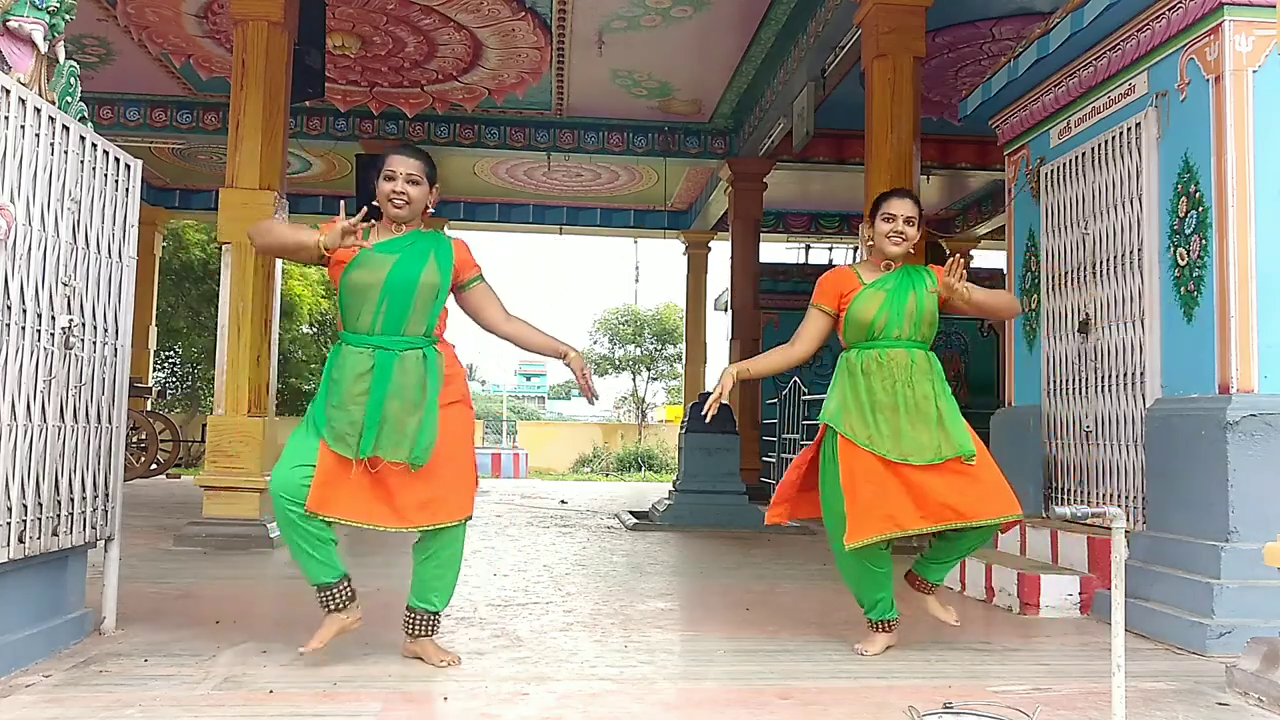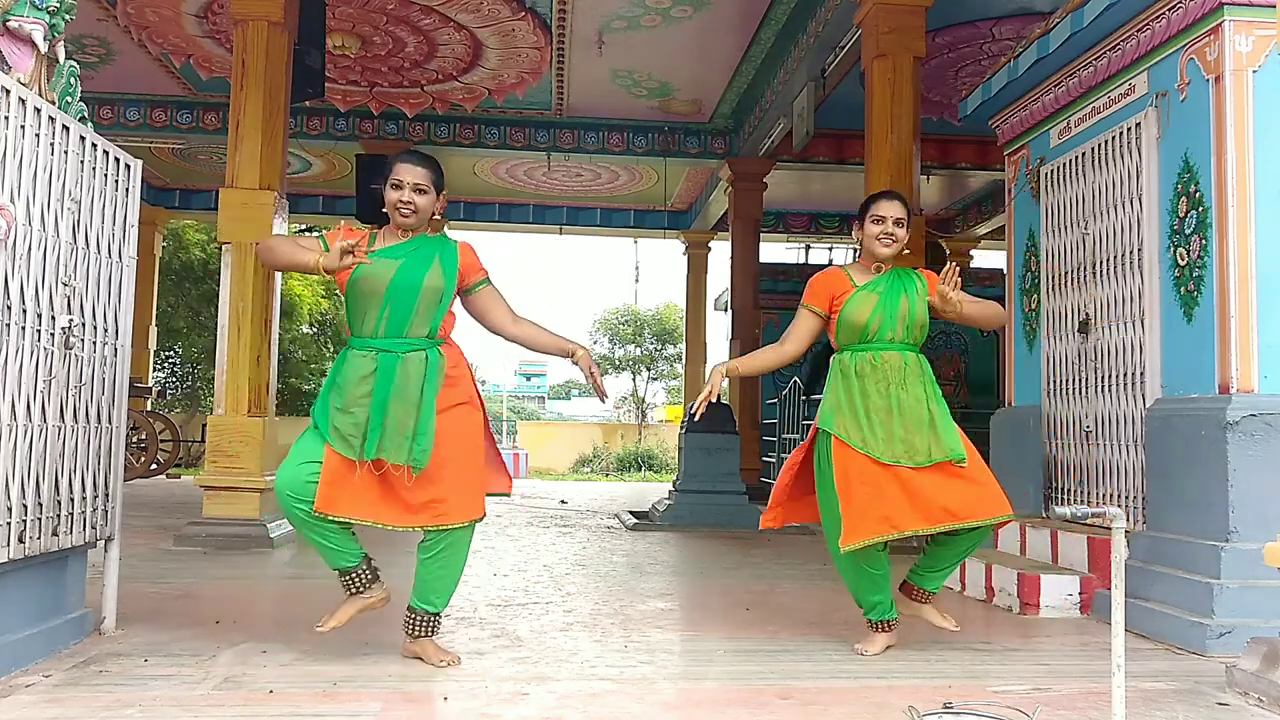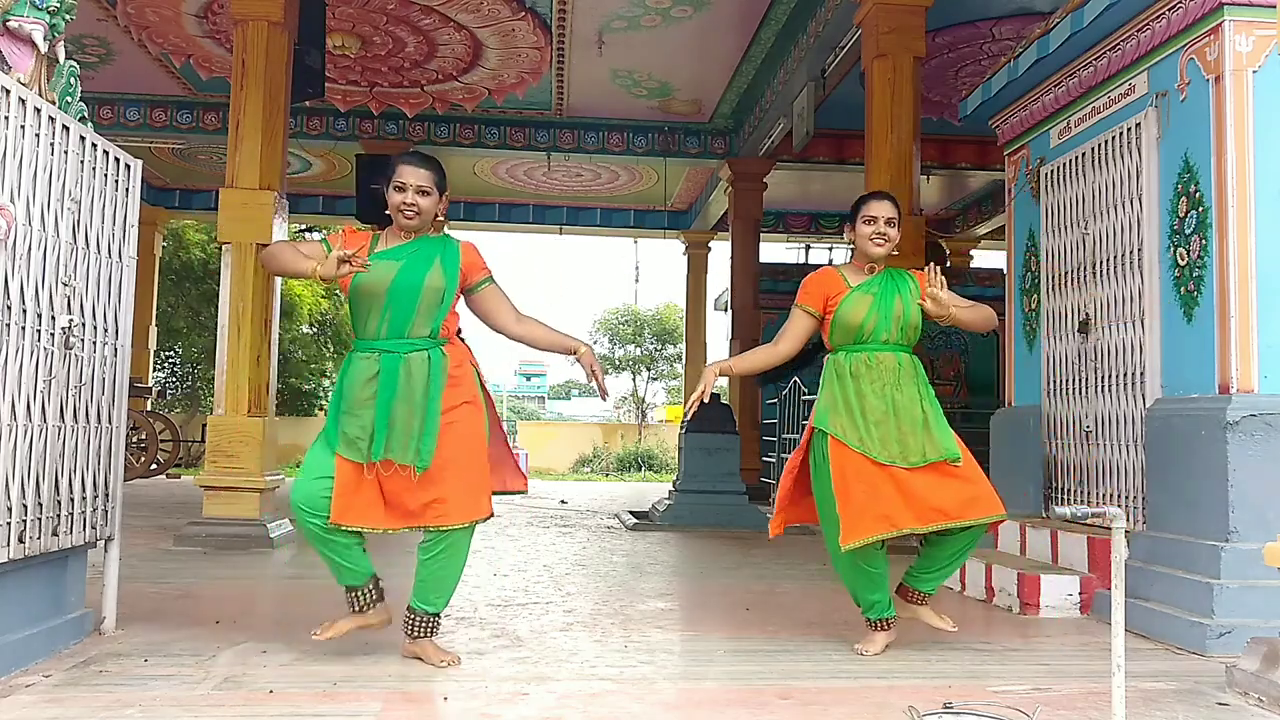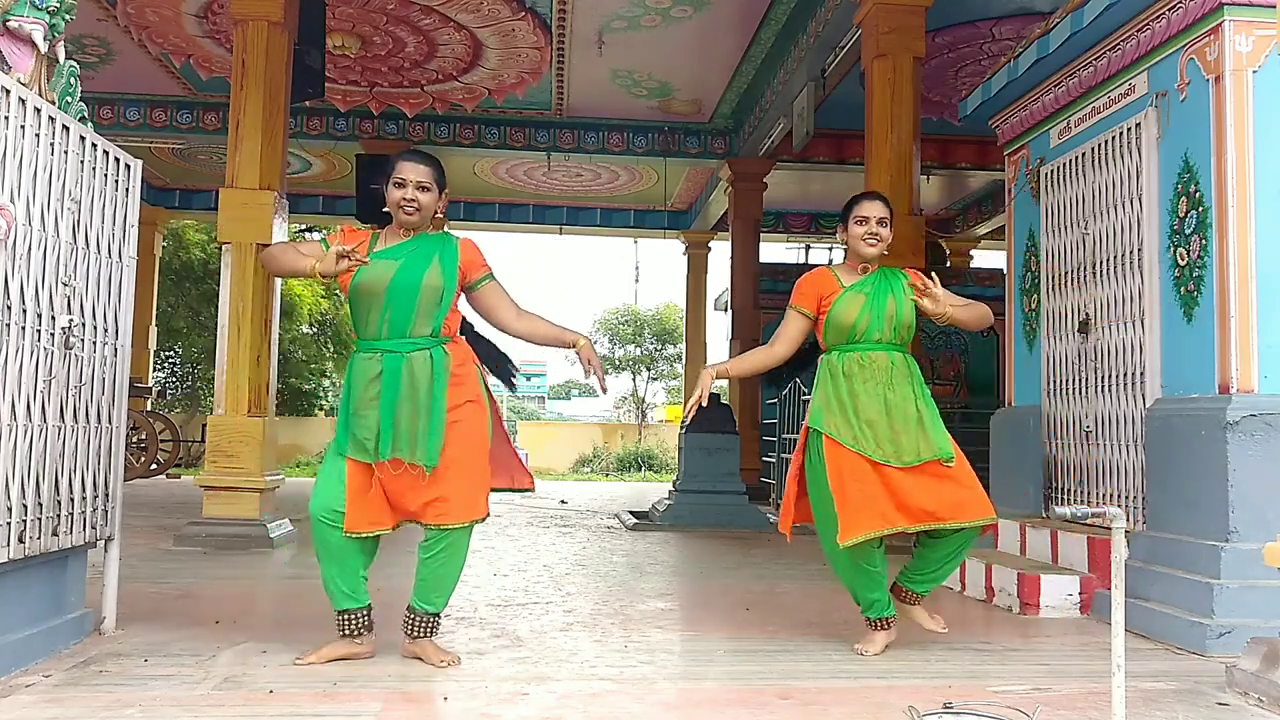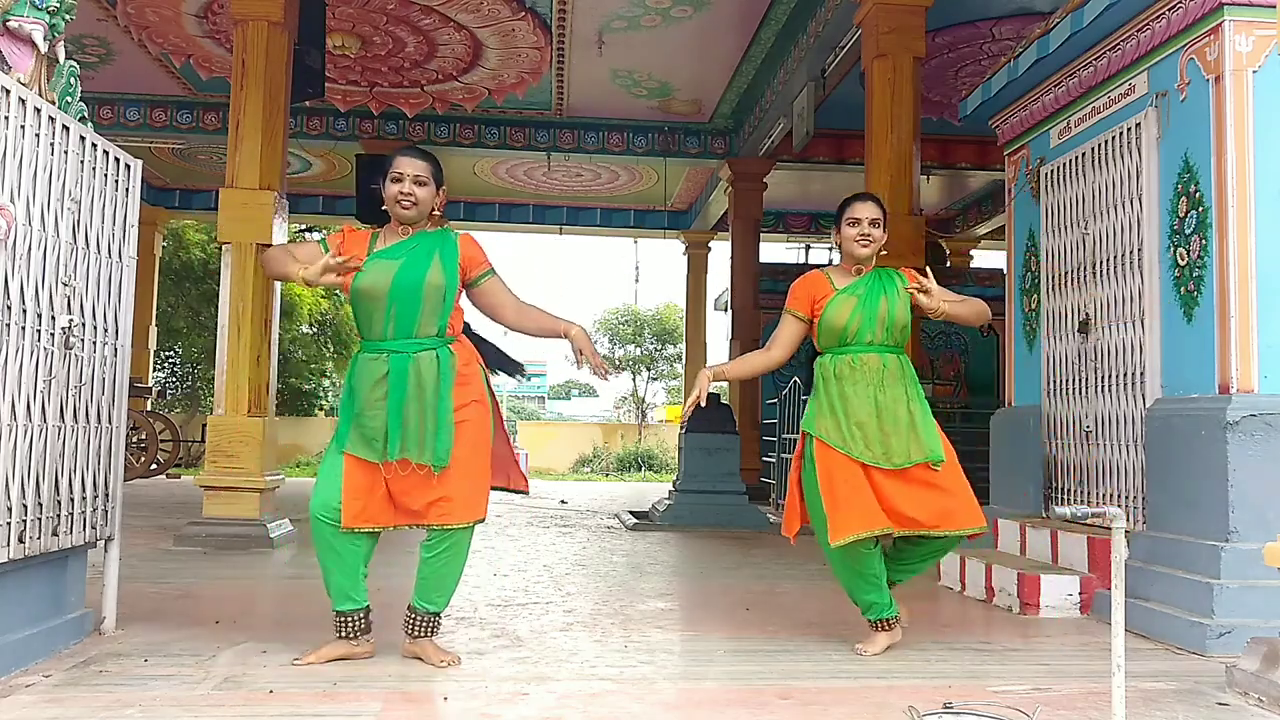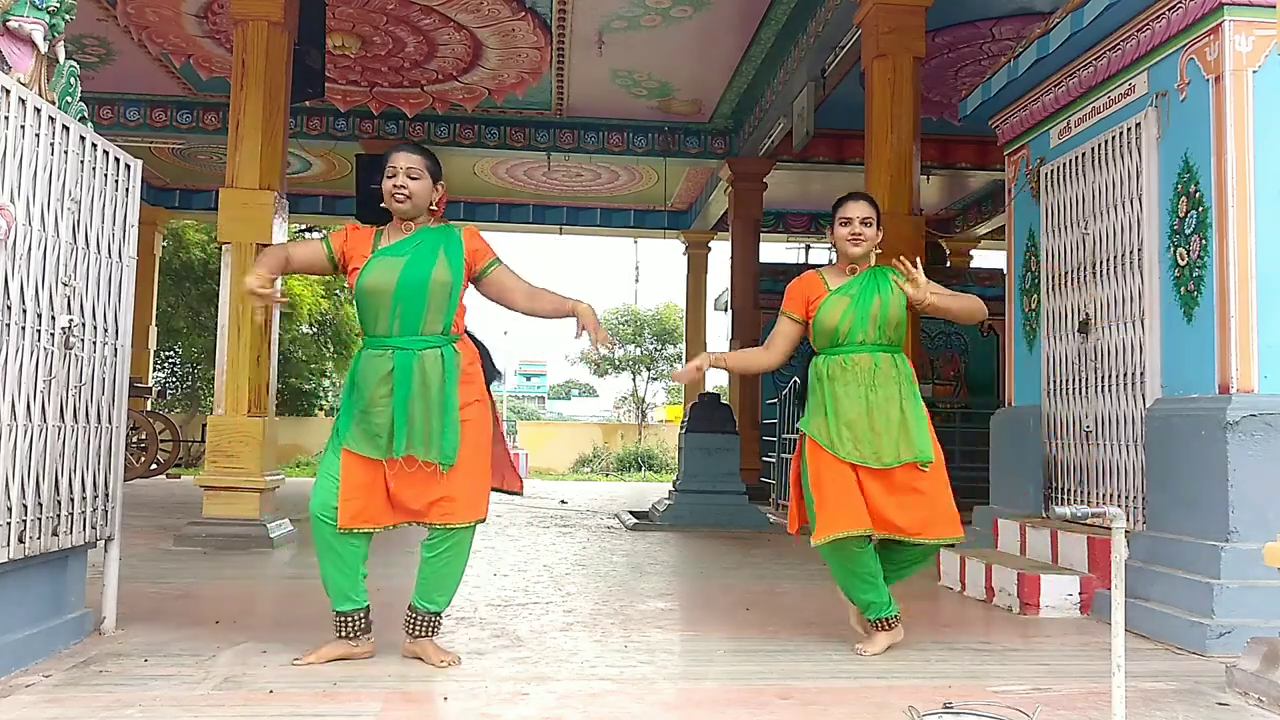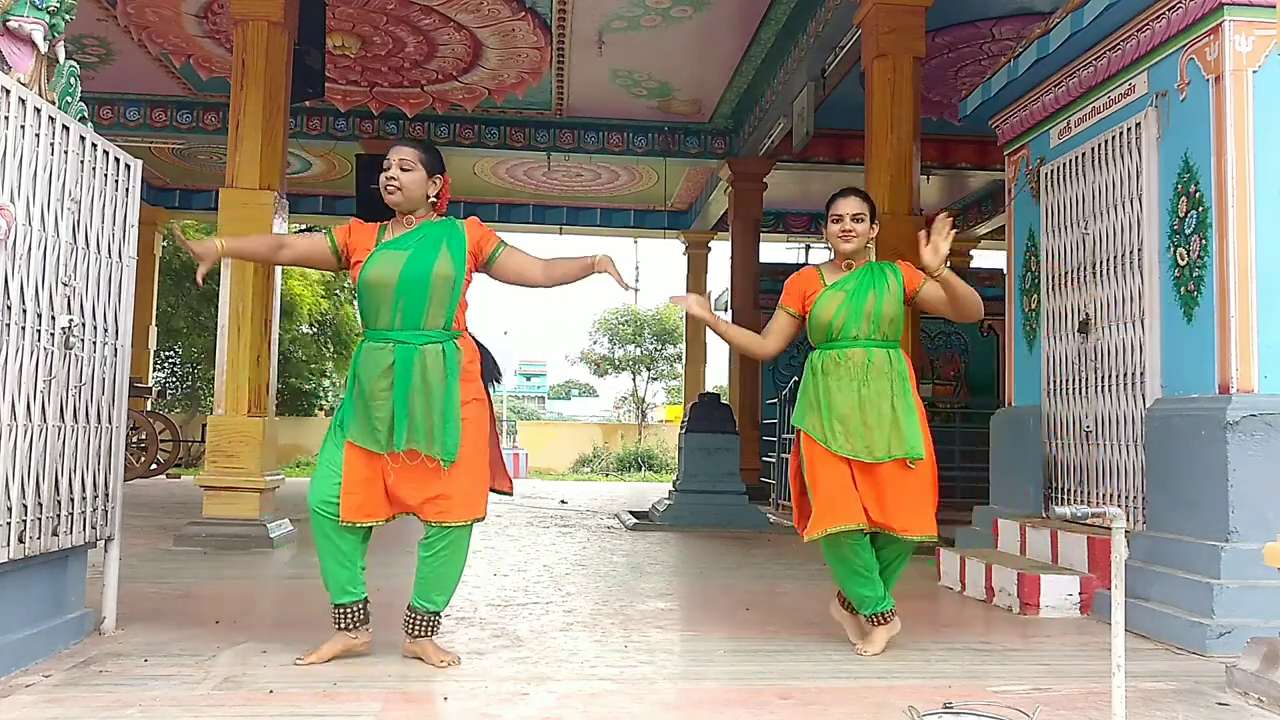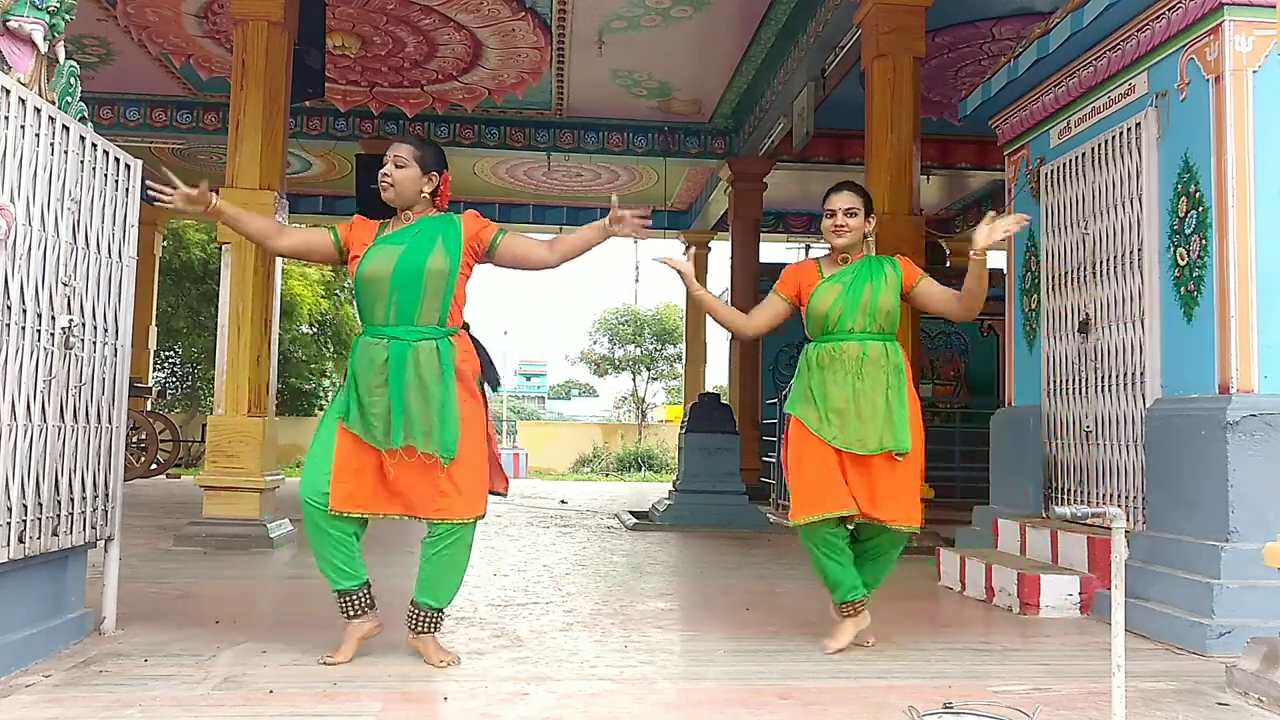
dt=0.1s
person 1, frame 1
left shoulder: (450, 251)
right shoulder: (347, 242)
left elbow: (501, 320)
right elbow: (262, 235)
left wrist: (566, 352)
right wrist: (324, 241)
left hip: (427, 391)
right hip: (350, 388)
left knee: (441, 509)
right knee: (291, 489)
left ankle: (420, 631)
right ankle: (338, 603)
person 1, frame 2
left shoulder: (455, 255)
right shoulder: (352, 243)
left elbow: (508, 323)
right elbow: (268, 249)
left wrist: (573, 349)
right wrist: (321, 262)
left hip: (435, 393)
right hip: (358, 391)
left knee: (449, 513)
right knee: (297, 487)
left ankle: (420, 632)
right ankle: (364, 581)
person 1, frame 3
left shoulder: (458, 254)
right shoulder: (353, 246)
left elbow: (512, 322)
right elbow: (272, 255)
left wrist: (576, 346)
right wrist: (320, 269)
left hip: (441, 393)
right hip: (366, 392)
left knee: (451, 512)
right knee: (311, 499)
left ankle: (420, 632)
right ankle: (368, 602)
person 1, frame 4
left shoulder: (457, 251)
right shoulder: (353, 244)
left elbow: (510, 316)
right elbow: (274, 255)
left wrist: (572, 338)
right wrist: (317, 267)
left hip: (444, 392)
right hip: (371, 393)
left knee: (449, 513)
right knee: (332, 510)
left ankle: (420, 633)
right ankle: (354, 633)
person 1, frame 5
left shoulder: (458, 247)
right shoulder: (352, 244)
left elbow: (512, 311)
right elbow: (274, 257)
left wrist: (570, 329)
right wrist: (307, 273)
left hip: (447, 392)
right hip: (374, 392)
left knee: (451, 512)
right knee: (332, 508)
left ankle: (421, 632)
right ankle: (352, 633)
person 1, frame 6
left shoulder: (461, 241)
right shoulder: (356, 241)
left elbow: (522, 295)
right elbow: (281, 251)
left wrist: (574, 306)
right wrist: (260, 273)
left hip: (446, 390)
right hip: (376, 390)
left knee: (452, 512)
right knee: (333, 506)
left ankle: (421, 632)
right ankle: (351, 632)
person 1, frame 7
left shoulder: (464, 234)
right shoulder: (359, 237)
left elbow: (540, 271)
right elbow: (280, 246)
left wrist: (593, 263)
right wrist: (220, 247)
left hip: (445, 387)
right hip: (374, 387)
left knee: (450, 510)
right knee: (331, 500)
left ankle: (421, 631)
right ankle: (351, 625)
person 1, frame 8
left shoulder: (464, 229)
right shoulder: (361, 234)
left elbow: (544, 252)
right elbow: (278, 238)
left wrist: (608, 228)
right wrist: (210, 206)
left hip: (440, 383)
right hip: (369, 382)
left knee: (456, 507)
right knee: (323, 495)
left ankle: (423, 627)
right ankle: (360, 612)
person 2, frame 1
left shoulder: (932, 279)
right shoulder: (838, 280)
left elbow: (1009, 307)
right elbow: (798, 348)
left wrist: (962, 293)
right wrist: (738, 370)
left hip: (925, 407)
right hip: (861, 409)
left knee: (983, 506)
right knee: (861, 522)
left ankle: (924, 578)
right ankle: (881, 621)
person 2, frame 2
left shoulder: (923, 283)
right shoulder: (829, 282)
left elbow: (997, 316)
right elbow: (788, 348)
left wrist: (958, 308)
right wrist: (727, 368)
left hip: (917, 410)
right hip: (854, 412)
left knee: (976, 507)
right knee: (858, 523)
left ankle: (918, 589)
right ankle: (882, 620)
person 2, frame 3
left shoulder: (916, 283)
right shoulder: (822, 282)
left elbow: (989, 319)
right elbow: (781, 347)
left wrist: (950, 311)
right wrist: (721, 367)
left hip: (910, 409)
right hip: (849, 412)
left knee: (970, 506)
right knee: (856, 522)
left ankle: (915, 591)
right ankle: (880, 619)
person 2, frame 4
left shoulder: (908, 282)
right shoulder: (817, 282)
left elbow: (984, 316)
right elbow: (777, 349)
left wrist: (946, 311)
right wrist: (717, 370)
left hip: (906, 411)
right hip: (844, 413)
left knee: (959, 509)
right knee: (855, 524)
left ankle: (908, 592)
right ankle: (881, 618)
person 2, frame 5
left shoulder: (904, 282)
right shoulder: (811, 285)
left elbow: (981, 312)
right elbow: (774, 353)
left wrist: (942, 307)
right wrist: (714, 372)
left hip: (900, 412)
right hip: (838, 415)
left knee: (948, 515)
right knee: (848, 525)
left ankle: (884, 578)
right ankle: (882, 620)
person 2, frame 6
left shoulder: (900, 280)
right shoulder: (807, 286)
left elbow: (976, 311)
right elbow: (770, 355)
left wrist: (929, 297)
right wrist: (713, 359)
left hip: (896, 413)
right hip: (833, 415)
left knee: (920, 522)
right knee: (843, 523)
left ankle: (867, 598)
right ankle: (885, 619)
person 2, frame 7
left shoulder: (899, 275)
right shoulder: (804, 282)
left elbow: (972, 312)
right elbow: (766, 345)
left wrist: (940, 271)
right wrist: (710, 318)
left hip: (889, 408)
right hip: (828, 410)
left knee: (898, 517)
right knee: (838, 518)
left ankle: (852, 598)
right ankle: (881, 614)
person 2, frame 8
left shoulder: (895, 269)
right shoulder: (802, 273)
left elbow: (965, 307)
right elbow: (748, 325)
left wrist: (978, 256)
right wrist: (695, 285)
left hip: (884, 400)
right hip: (820, 400)
left knee: (887, 512)
right knee: (819, 507)
left ankle: (853, 598)
right ankle: (850, 609)
